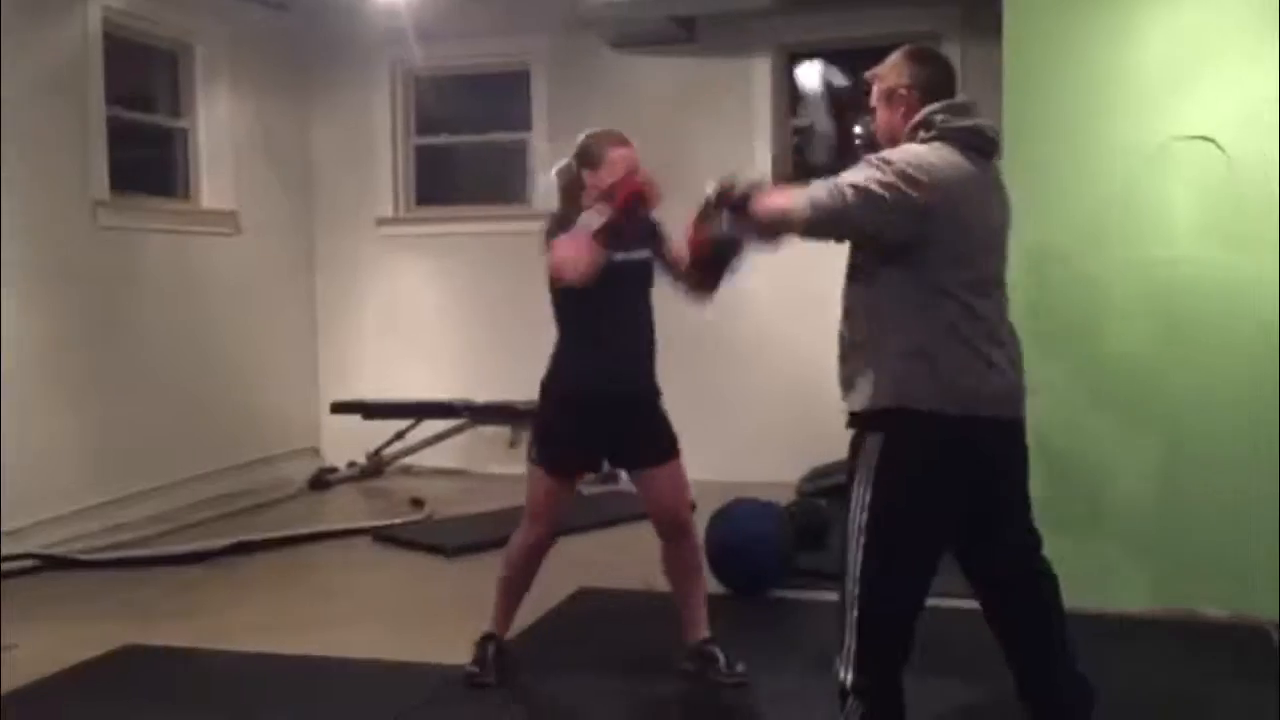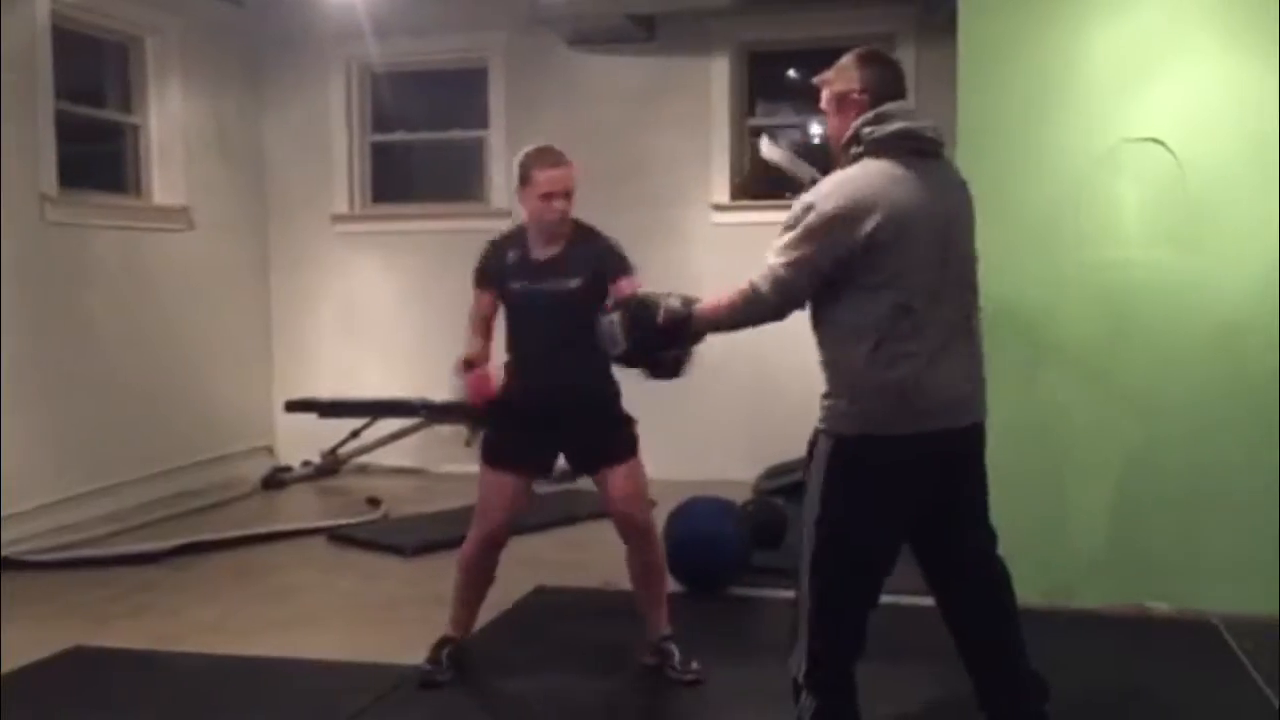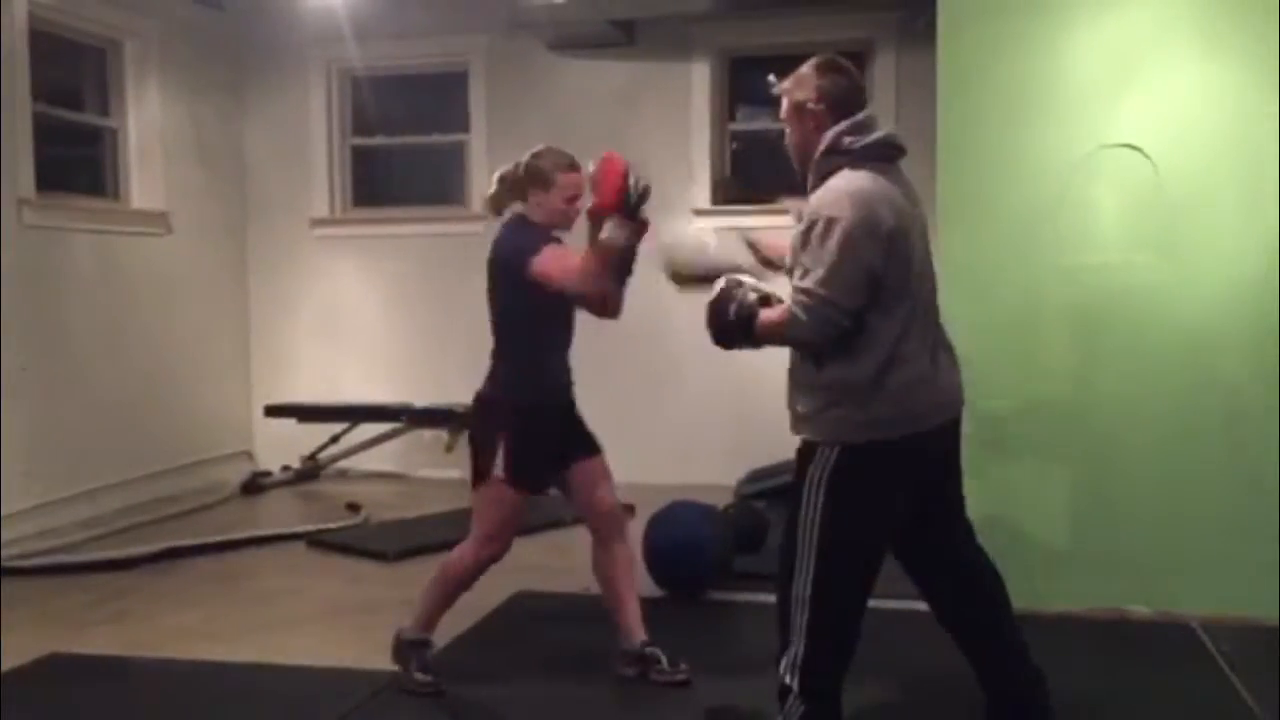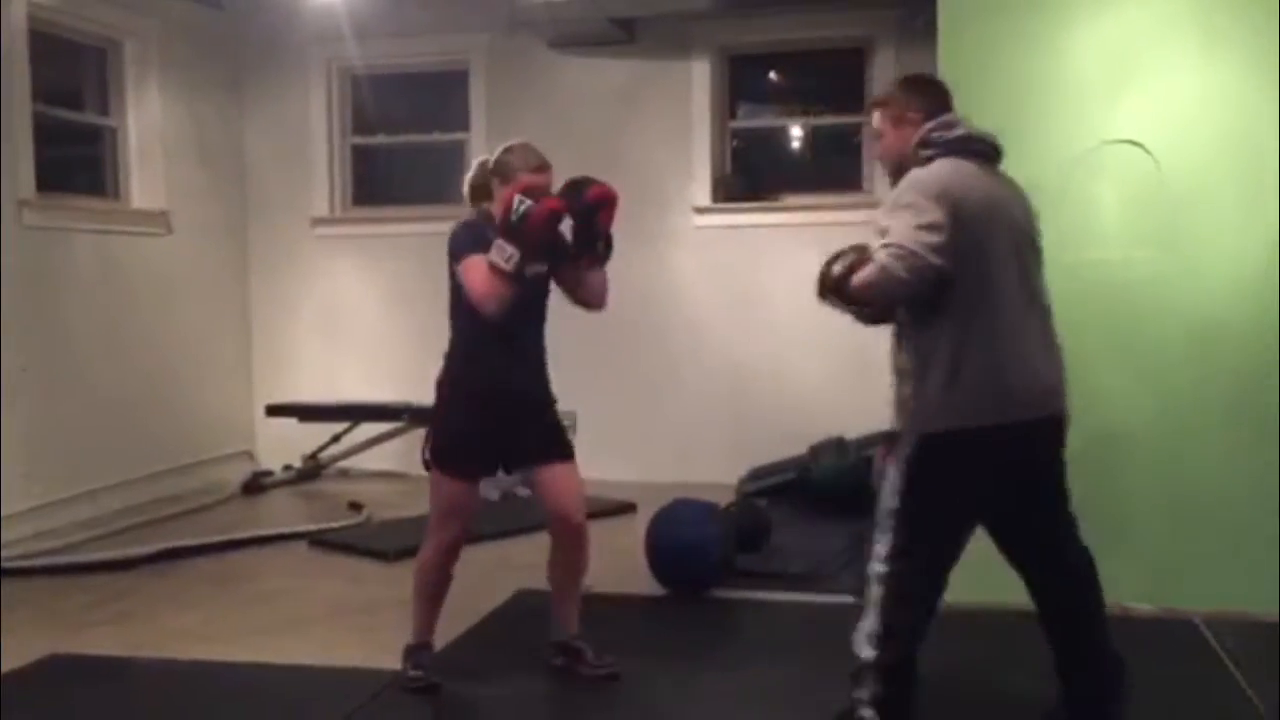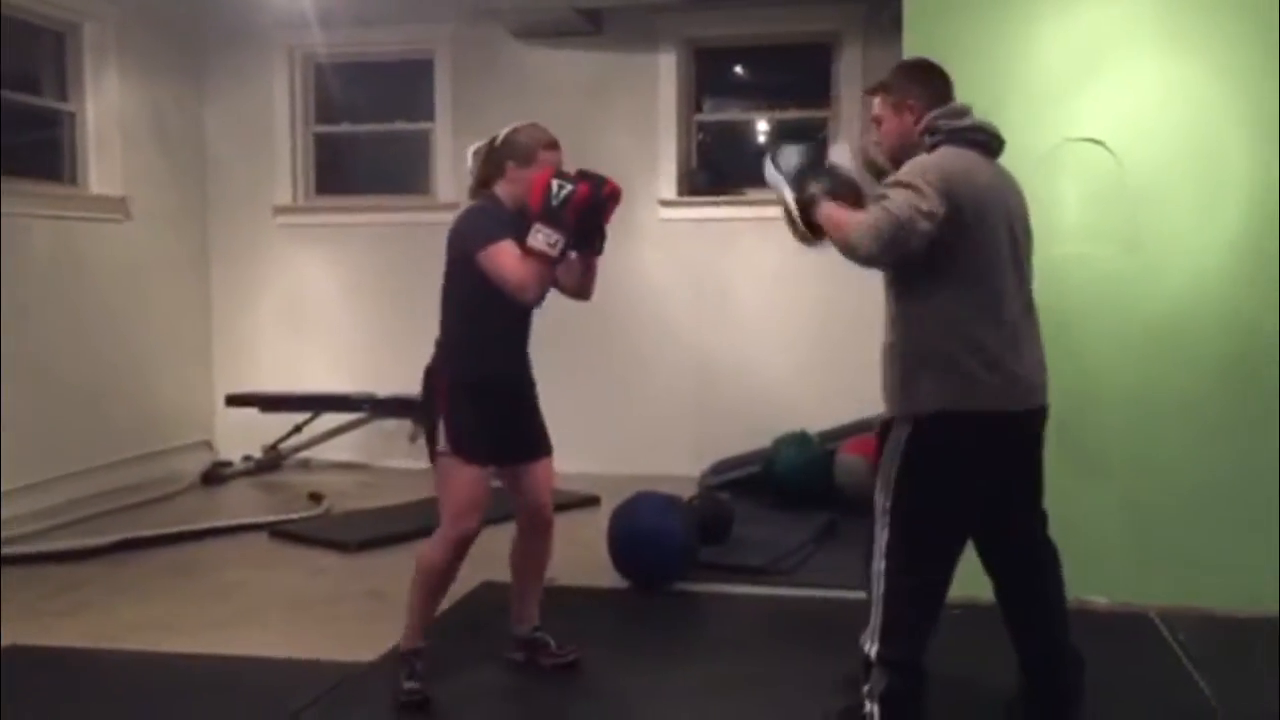
dt=0.4s
person 1, frame 1
left shoulder: (914, 169)
right shoulder: (979, 173)
left elbow: (813, 210)
left wrist: (746, 201)
left hip: (919, 417)
right hip: (994, 411)
left knee: (882, 587)
right knee: (1016, 572)
person 1, frame 2
left shoulder: (849, 192)
right shoulder: (948, 182)
left elbow: (772, 293)
left wrist: (687, 320)
left hip: (874, 429)
right hip: (956, 420)
left knee: (834, 588)
right knee: (972, 574)
person 1, frame 3
left shoulder: (844, 201)
right shoulder: (882, 181)
left elbow: (814, 319)
left wrist: (747, 319)
right wrist: (752, 249)
left hip: (862, 432)
right hip: (929, 417)
left knee: (819, 588)
right knee: (955, 567)
person 1, frame 4
left shoulder: (926, 186)
right shoulder: (1006, 189)
left elbow: (899, 277)
left wrist: (847, 283)
right wrist: (883, 291)
left hip: (955, 418)
right hip: (1035, 408)
left knee: (903, 570)
right knee: (1055, 558)
person 1, frame 5
left shoulder: (932, 171)
right shoulder: (994, 174)
left elbow: (878, 239)
left wrist: (819, 201)
right wrist: (852, 200)
left hip: (945, 406)
right hip: (1016, 399)
left knee: (906, 559)
right knee: (1022, 549)
person 2, frame 1
left shoulder: (641, 225)
right shoulder: (570, 225)
left elbow: (692, 275)
right elbow: (574, 272)
right wrist: (605, 212)
left hip: (635, 398)
right hip: (572, 399)
left knee: (678, 522)
right knee: (538, 530)
left ankle: (699, 644)
right ankle: (494, 639)
person 2, frame 2
left shoulder: (595, 248)
right shoulder: (499, 257)
right elbow: (479, 330)
right wrist: (474, 370)
left hip: (594, 405)
right hip: (524, 408)
left knee: (639, 524)
right knee: (488, 532)
left ankle: (659, 641)
right ankle: (453, 641)
person 2, frame 3
left shoulder: (548, 243)
right shoulder: (517, 242)
left elbow: (607, 304)
right elbow: (584, 283)
left wrist: (621, 243)
right wrist: (616, 221)
left hip: (555, 408)
right hip: (513, 413)
left knee: (610, 519)
right knee: (489, 543)
left ankle: (635, 647)
right ankle: (414, 638)
person 2, frame 4
left shoulder: (548, 236)
right shoulder: (470, 235)
left elbow: (594, 298)
right elbow: (489, 301)
left wrist: (594, 235)
right wrist: (515, 240)
left hip: (530, 397)
right hip: (469, 400)
left knee: (570, 520)
right knee: (448, 535)
left ankle: (565, 641)
right ankle: (419, 647)
person 2, frame 5
left shoulder: (529, 220)
right shoulder: (478, 222)
left elbow: (579, 288)
right elbow: (527, 288)
left wrist: (590, 228)
right wrist: (554, 225)
left hip: (512, 386)
right hip: (461, 389)
left knee: (538, 514)
right knee: (461, 525)
left ankle: (526, 634)
right ankle: (411, 650)
